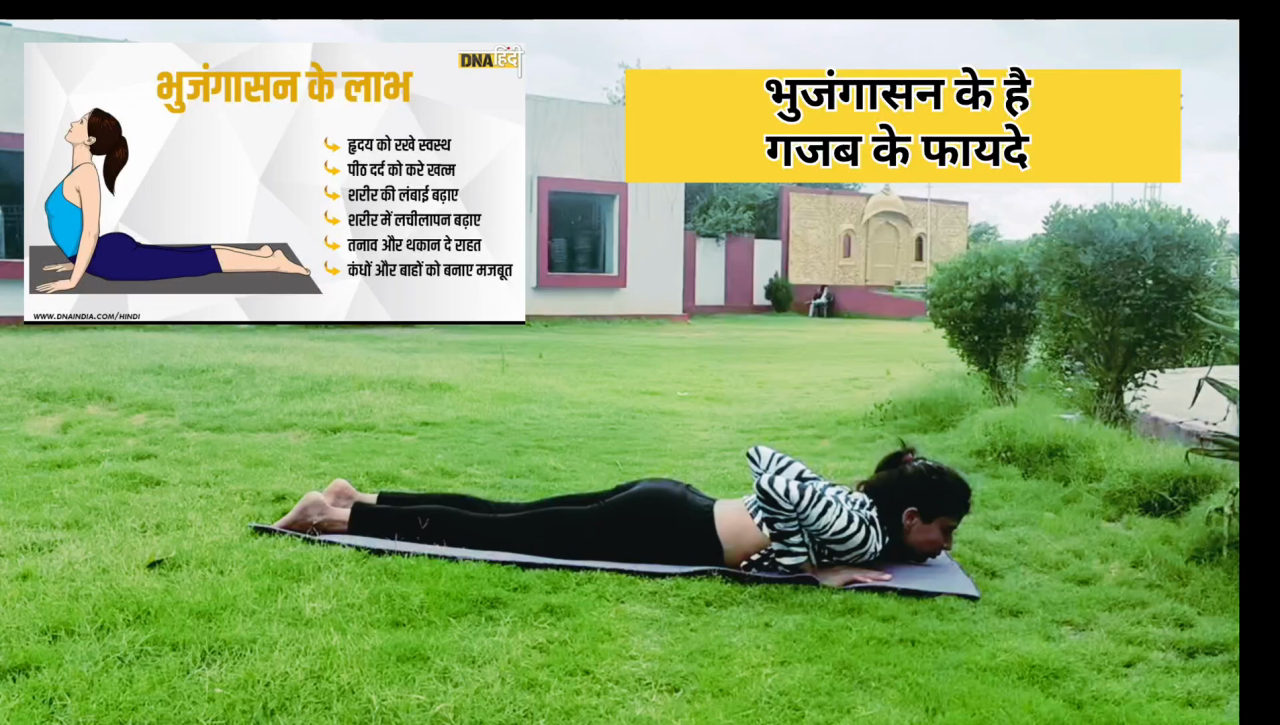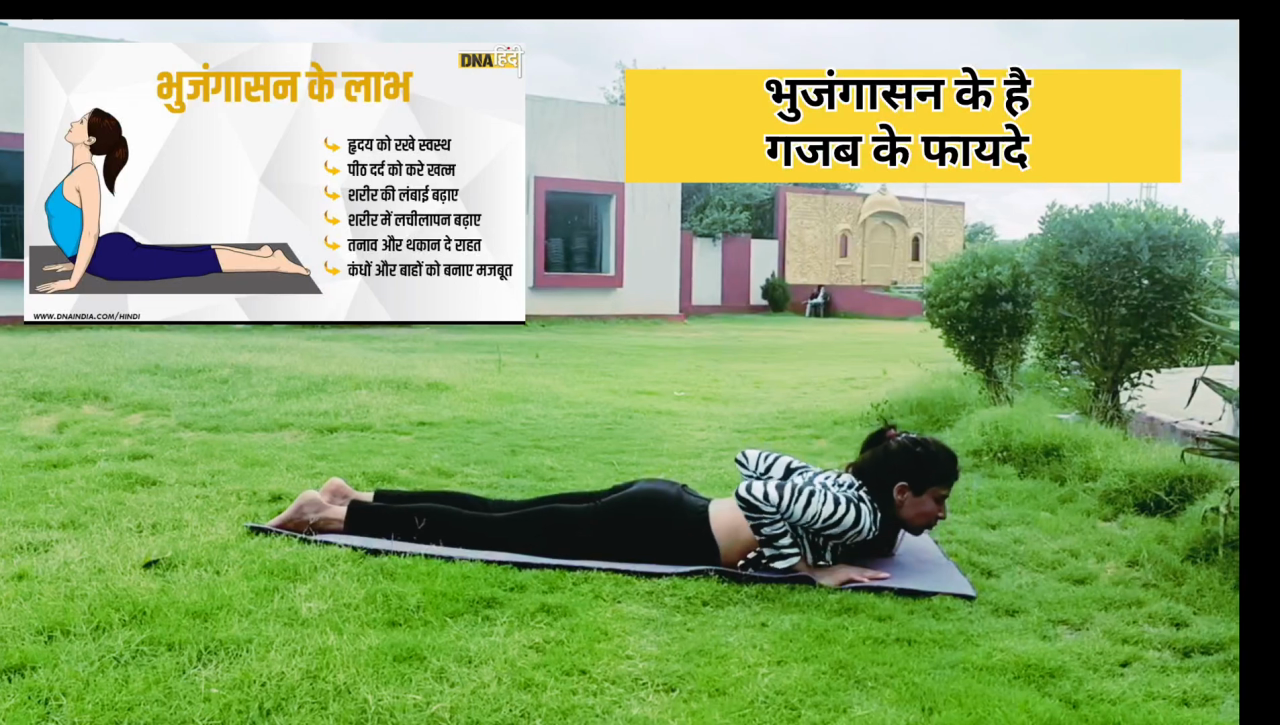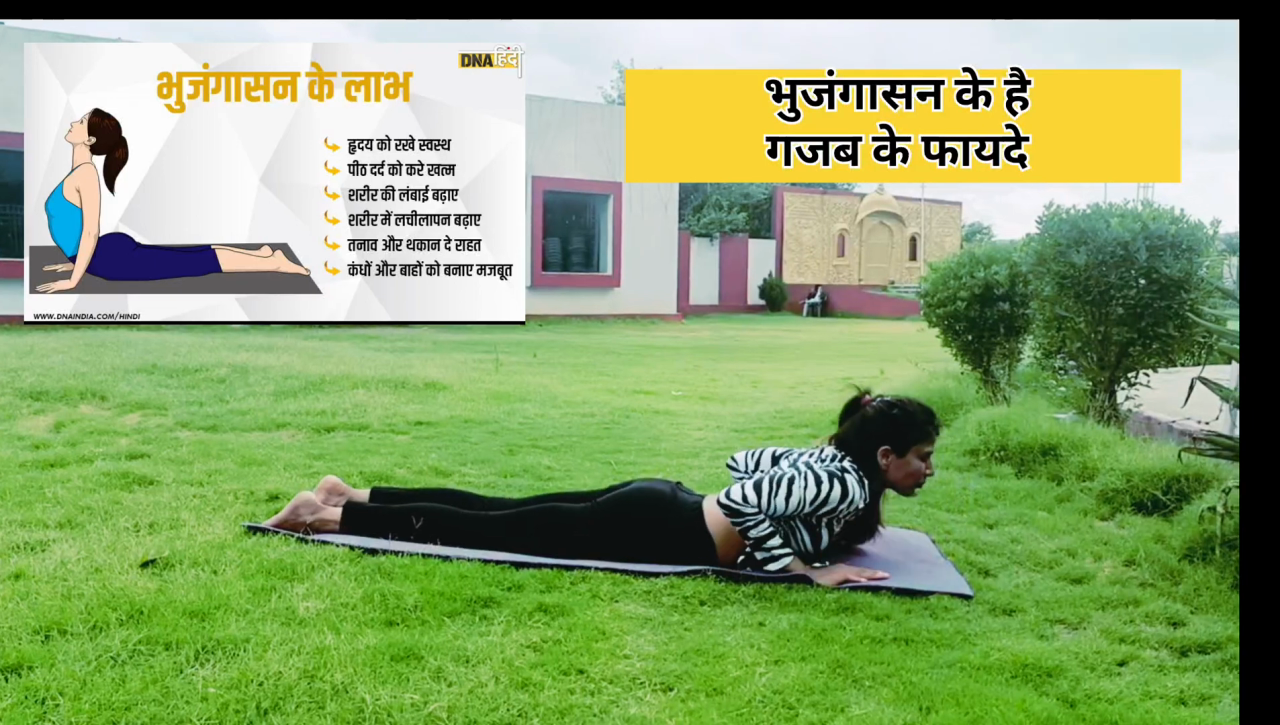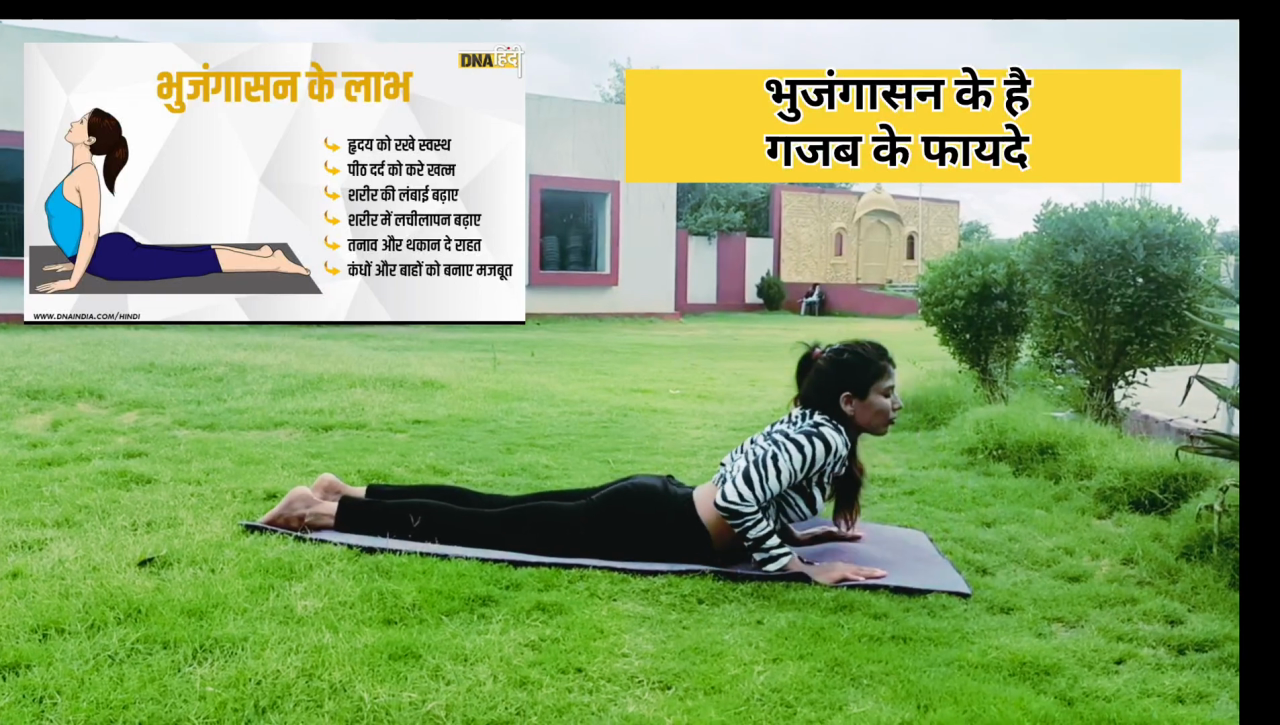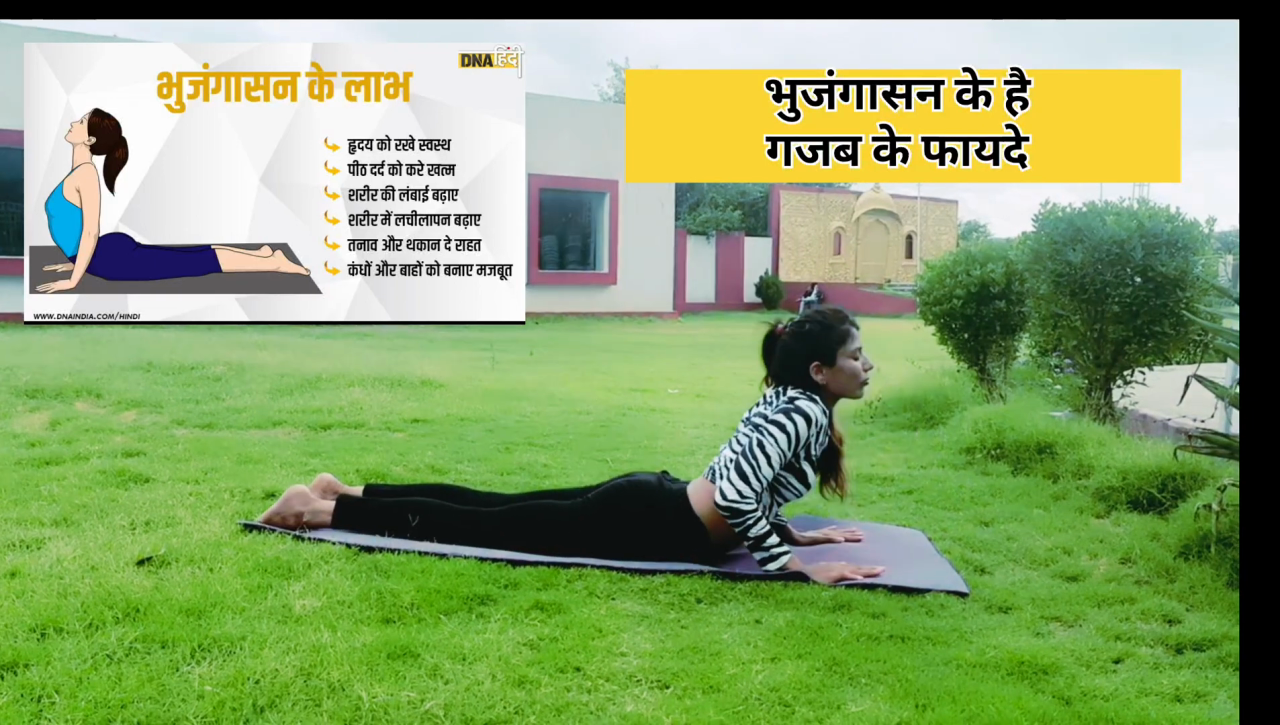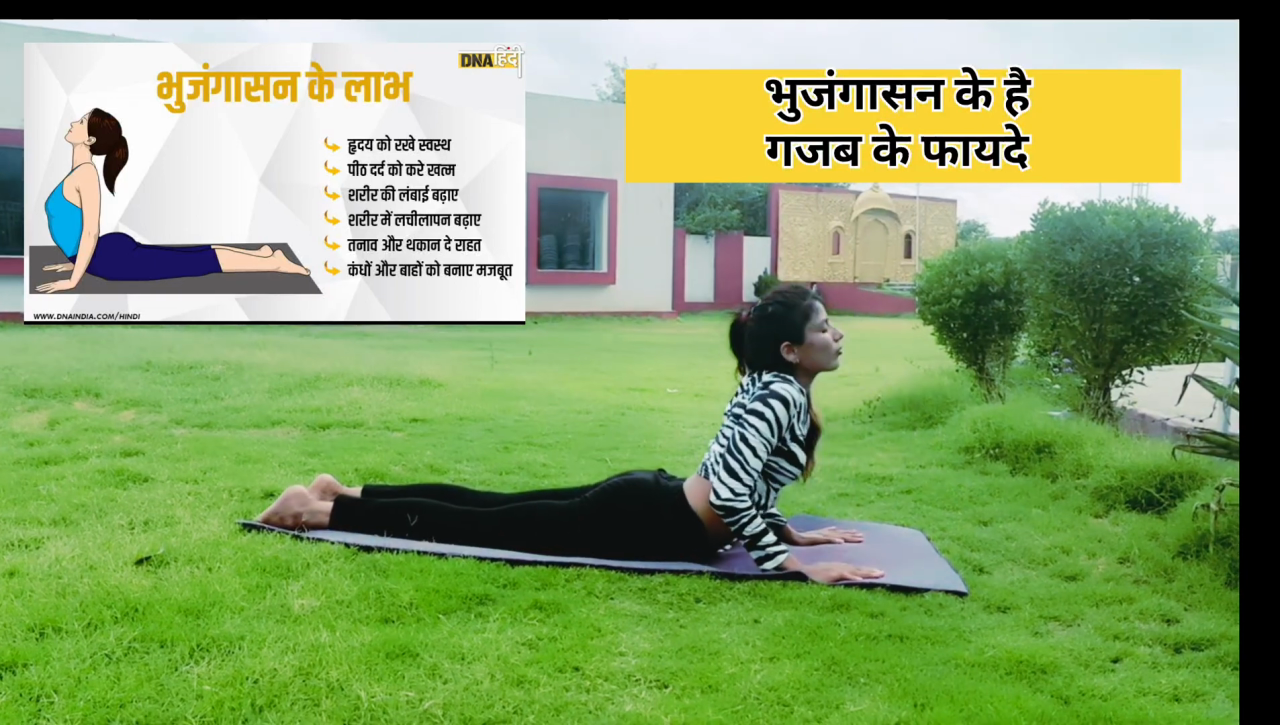
dt=0.2s
person 1, frame 1
left shoulder: (856, 503)
right shoulder: (865, 532)
left elbow: (764, 457)
right elbow: (777, 491)
right wrist: (814, 567)
left hip: (667, 510)
right hip: (665, 530)
left knee: (503, 513)
right knee: (489, 531)
left ankle: (356, 498)
right ankle: (335, 515)
person 1, frame 2
left shoulder: (849, 484)
right shoulder: (862, 512)
left elbow: (752, 460)
right elbow: (757, 496)
right wrist: (806, 566)
left hip: (662, 511)
right hip: (660, 531)
left knee: (503, 514)
right knee: (489, 529)
left ankle: (351, 497)
right ankle: (333, 513)
person 1, frame 3
left shoulder: (835, 457)
right shoulder: (848, 482)
right elbow: (743, 503)
left wrist: (821, 539)
right wrist: (803, 565)
left hip: (656, 510)
right hip: (657, 532)
left knee: (500, 509)
right knee: (487, 527)
left ankle: (350, 495)
right ankle: (326, 515)
person 1, frame 4
left shoulder: (810, 422)
right shoulder: (827, 440)
right elbow: (737, 502)
left wrist: (798, 533)
right wrist: (797, 565)
left hip: (651, 507)
right hip: (651, 527)
left knee: (491, 507)
right knee: (475, 526)
left ankle: (346, 493)
right ankle: (321, 511)
person 1, frame 5
left shoulder: (792, 398)
right shoulder: (803, 412)
right elbow: (737, 499)
left wrist: (791, 530)
right wrist: (796, 565)
left hip: (649, 505)
right hip: (646, 525)
left knee: (490, 506)
right knee: (470, 525)
left ankle: (345, 492)
right ankle: (318, 510)
person 1, frame 6
left shoulder: (772, 385)
right shoulder: (780, 395)
right elbow: (731, 496)
left wrist: (791, 533)
right wrist: (793, 565)
left hip: (646, 503)
right hip: (646, 525)
left knee: (490, 506)
right knee: (473, 524)
left ankle: (343, 492)
right ankle: (317, 510)
person 2, frame 1
left shoulder: (86, 173)
right shoulder: (79, 171)
left elbow: (91, 232)
left wrist: (73, 280)
right wrist: (75, 261)
left hip: (114, 258)
right hip: (109, 254)
left knee: (199, 261)
left ankle: (272, 262)
person 2, frame 2
left shoulder: (86, 173)
right shoulder: (79, 171)
left elbow: (90, 232)
left wrist: (74, 280)
right wrist: (75, 261)
left hip: (114, 258)
right hip: (110, 253)
left knee: (198, 261)
left ankle: (272, 262)
person 2, frame 3
left shoulder: (86, 173)
right shoulder: (79, 171)
left elbow: (90, 232)
left wrist: (74, 279)
right wrist: (75, 260)
left hip: (113, 258)
right hip: (110, 254)
left knee: (198, 262)
left ankle: (273, 263)
person 2, frame 4
left shoulder: (86, 173)
right shoulder: (79, 171)
left elbow: (91, 232)
left wrist: (73, 280)
right wrist: (75, 261)
left hip: (115, 258)
right hip: (110, 254)
left knee: (198, 261)
left ankle: (273, 262)
right ankle: (259, 253)
person 2, frame 5
left shoulder: (86, 173)
right shoulder: (79, 171)
left elbow: (91, 232)
left wrist: (74, 280)
right wrist: (76, 260)
left hip: (115, 258)
right hip: (110, 253)
left knee: (198, 261)
left ankle: (273, 263)
person 2, frame 6
left shoulder: (85, 173)
right shoulder: (79, 171)
left elbow: (91, 232)
left wrist: (74, 280)
right wrist: (76, 260)
left hip: (114, 258)
right hip: (110, 254)
left knee: (198, 261)
left ankle: (273, 263)
